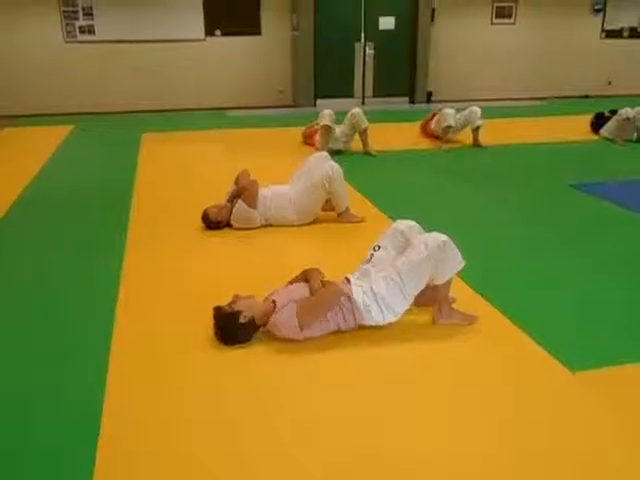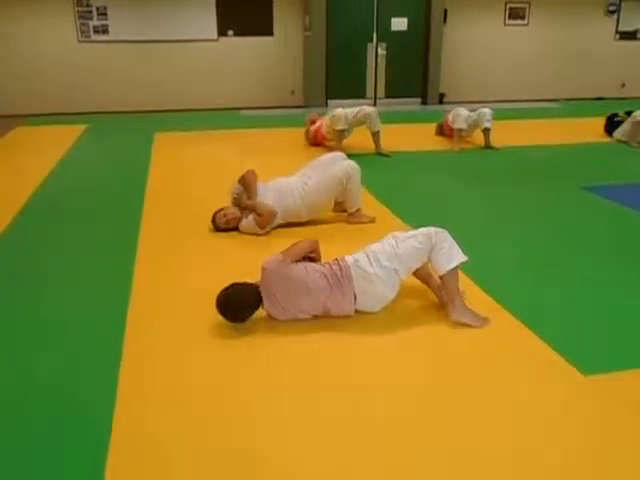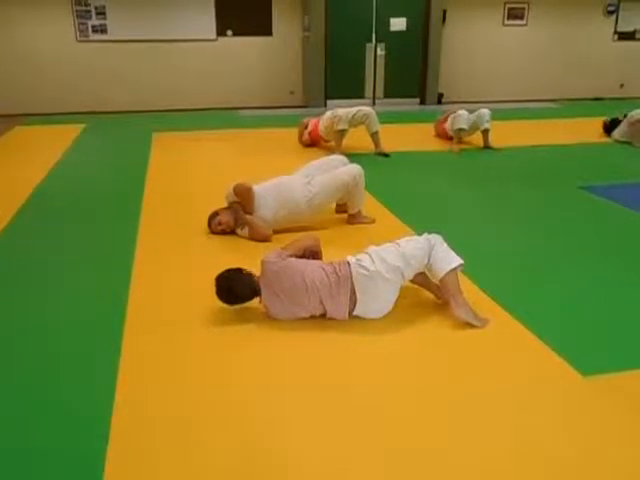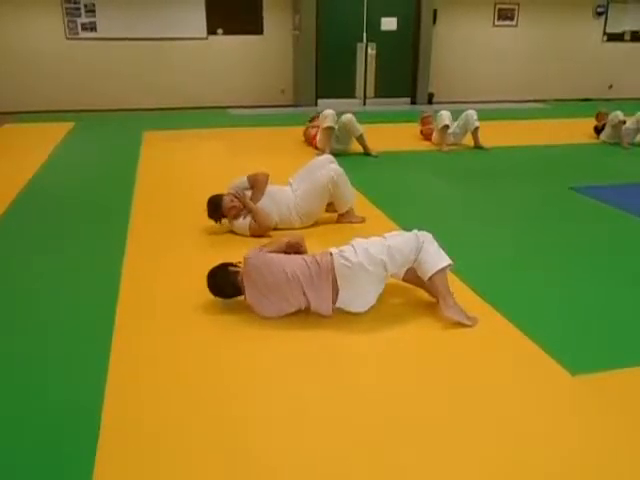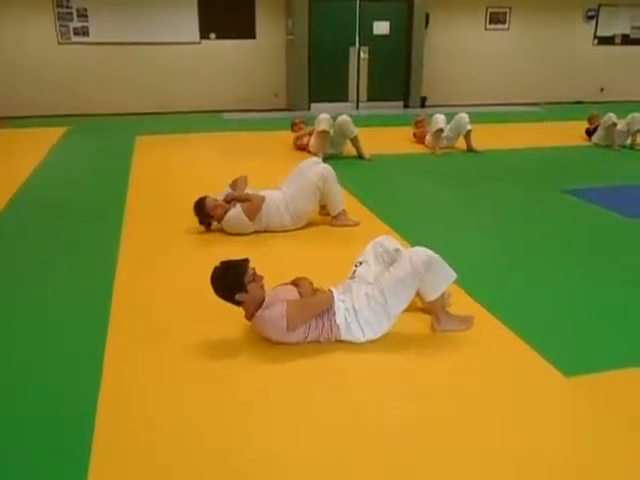
dt=1s
person 1, frame 1
left shoulder: (273, 302)
right shoulder: (287, 322)
left elbow: (312, 274)
right elbow: (332, 292)
left wrist: (310, 277)
right wrist: (317, 284)
left hip: (358, 285)
right hip: (374, 301)
left knee: (405, 228)
right knee: (437, 243)
left ankle: (426, 291)
right ankle: (444, 311)
person 1, frame 2
left shoulder: (276, 311)
right shoulder: (271, 272)
right elbow: (311, 243)
left wrist: (312, 268)
left hip: (364, 299)
right hip: (360, 274)
left knee: (401, 241)
right knee: (435, 236)
left ankle: (442, 293)
right ankle: (456, 306)
person 1, frame 3
left shoulder: (274, 311)
right shoulder: (272, 266)
right elbow: (312, 240)
left hip: (365, 306)
right hip: (362, 277)
left knee: (403, 262)
right knee: (431, 242)
left ankle: (444, 295)
right ankle: (457, 302)
person 1, frame 4
left shoulder: (259, 307)
right shoulder: (253, 263)
right elbow: (296, 240)
left hip: (349, 298)
left knee: (396, 255)
right knee: (420, 239)
left ankle: (436, 291)
right ankle: (447, 303)
person 1, frame 5
left shoulder: (263, 302)
right shoulder: (270, 320)
left elbow: (302, 283)
right elbow: (324, 300)
left wrist: (302, 287)
right wrist: (310, 292)
left hip: (347, 296)
right hip: (360, 319)
left knee: (383, 245)
right knee: (422, 258)
left ankle: (428, 298)
right ankle: (442, 318)
person 2, frame 1
left shoulder: (233, 201)
right shoulder: (239, 216)
left elbow: (244, 174)
right elbow: (252, 184)
left wrist: (234, 192)
right wrist: (235, 193)
left hip: (291, 193)
right hip: (298, 206)
left knee: (322, 157)
right knee: (332, 169)
left ankle: (328, 202)
right ankle: (344, 213)
person 2, frame 2
left shoulder: (238, 194)
right shoulder: (246, 224)
left elbow: (250, 174)
right elbow: (270, 213)
left wrist: (249, 201)
right wrist: (250, 204)
left hip: (298, 183)
right hip: (306, 198)
left knee: (339, 157)
right knee: (350, 168)
left ankle: (339, 203)
right ankle: (354, 214)
person 2, frame 3
left shoulder: (233, 197)
right shoulder: (244, 229)
right elbow: (266, 234)
right wrist: (246, 216)
left hip: (297, 181)
right hip: (306, 198)
left knee: (340, 160)
right knee: (355, 172)
left ankle: (342, 204)
right ankle: (355, 215)
person 2, frame 4
left shoulder: (235, 191)
right shoulder: (239, 224)
left elbow: (262, 176)
right elbow: (267, 226)
left wrist: (252, 200)
right wrist: (249, 205)
left hip: (292, 190)
right hip: (299, 210)
left knee: (327, 160)
right knee: (334, 172)
left ankle: (333, 203)
right ankle: (346, 214)
person 2, frame 5
left shoulder: (225, 202)
right shoulder: (232, 221)
left elbow: (242, 179)
right elbow: (259, 199)
left wrist: (235, 195)
right wrist: (237, 196)
left hip: (283, 198)
right hip: (291, 212)
left knee: (314, 162)
right knee: (324, 172)
left ankle: (325, 206)
right ankle: (338, 216)
